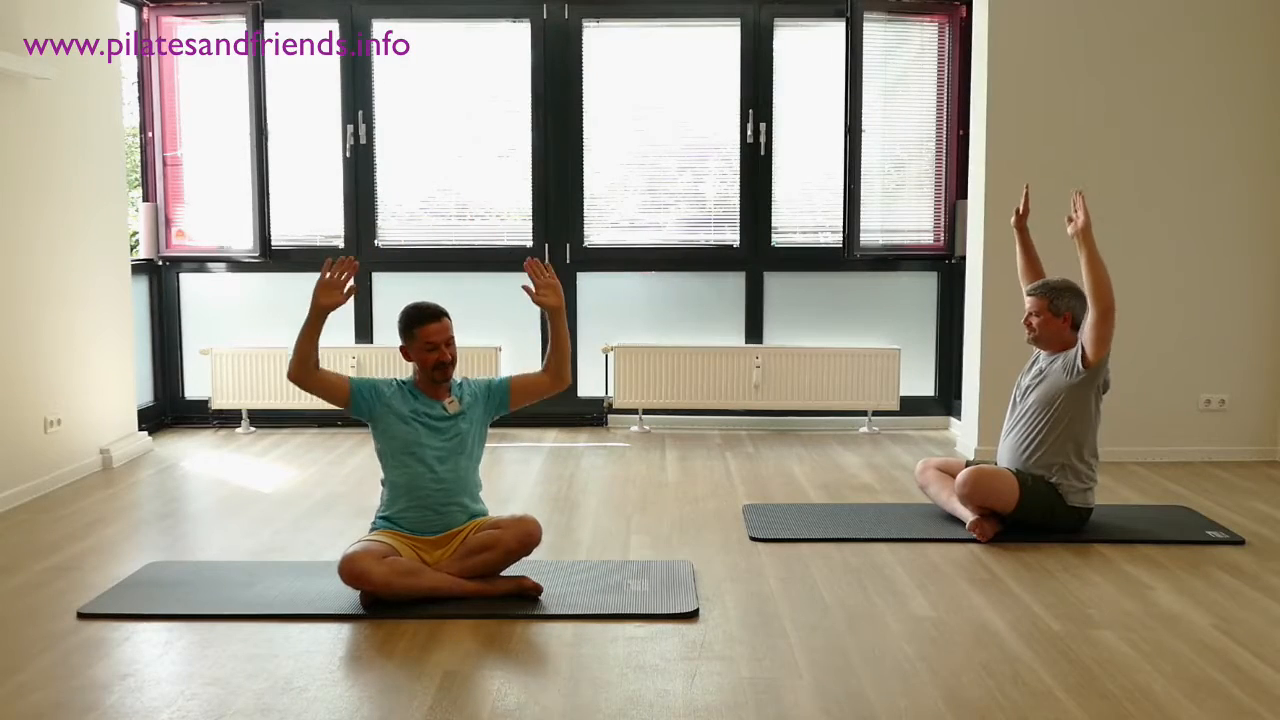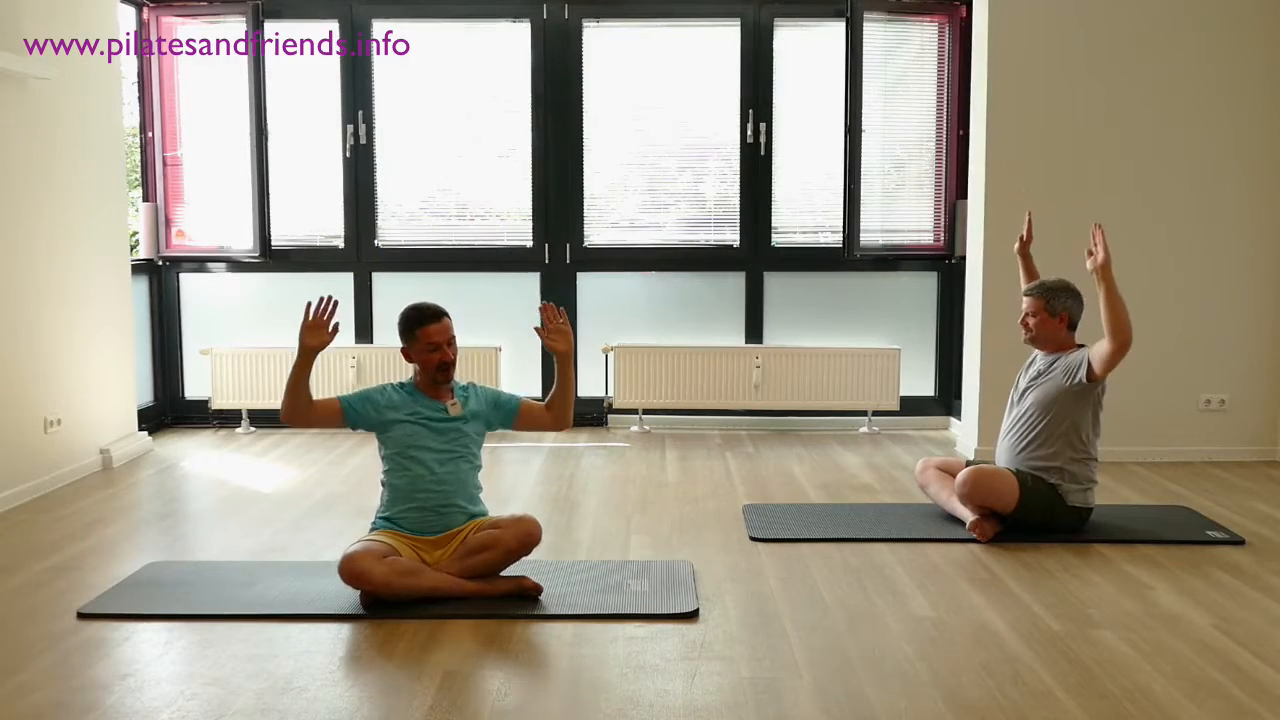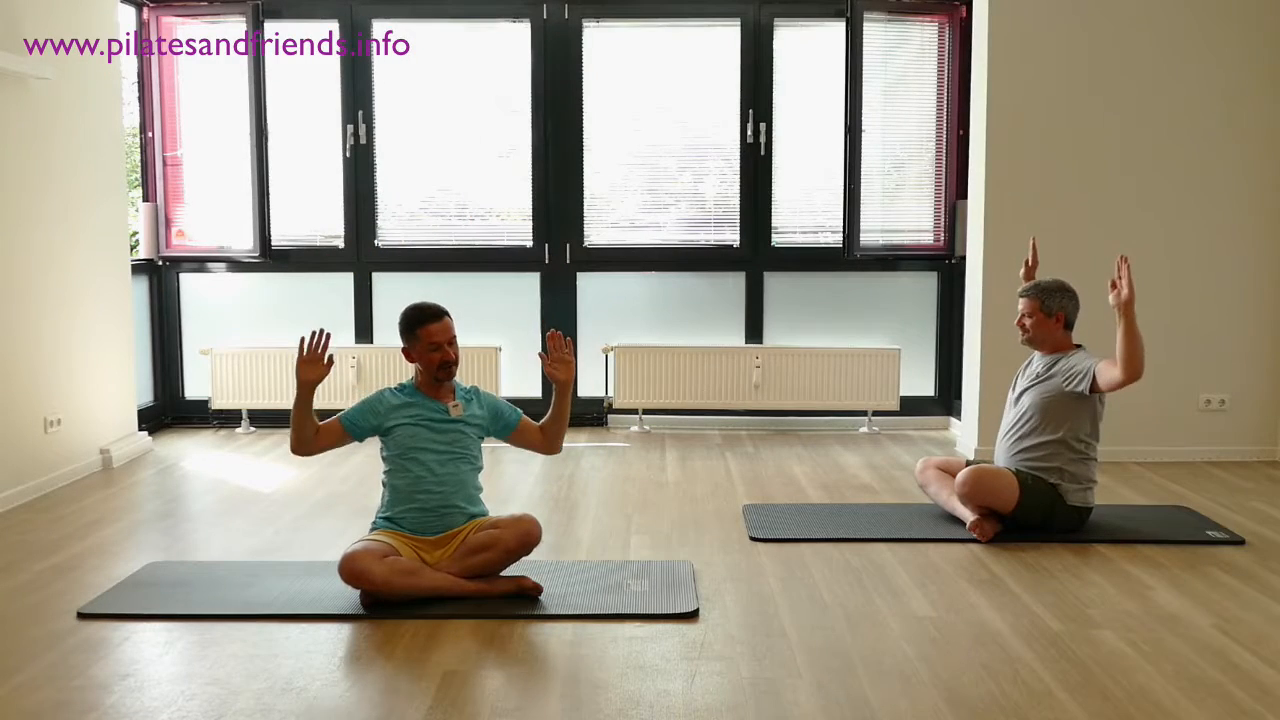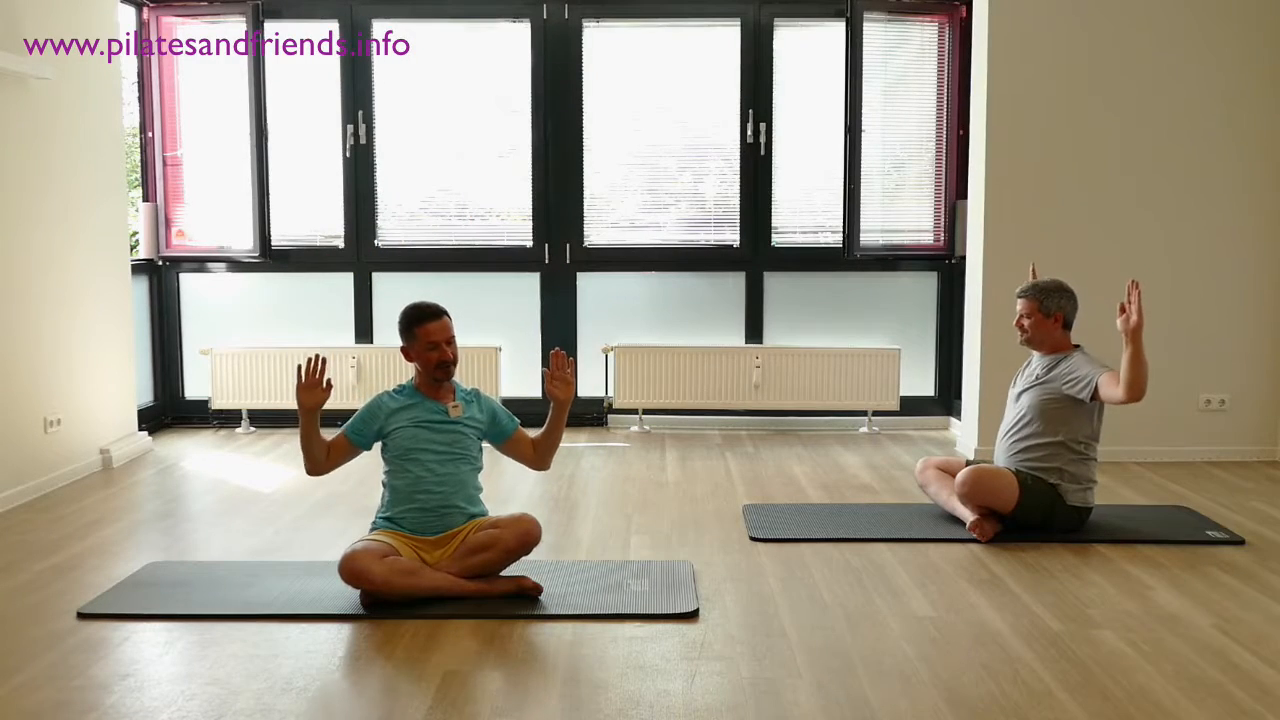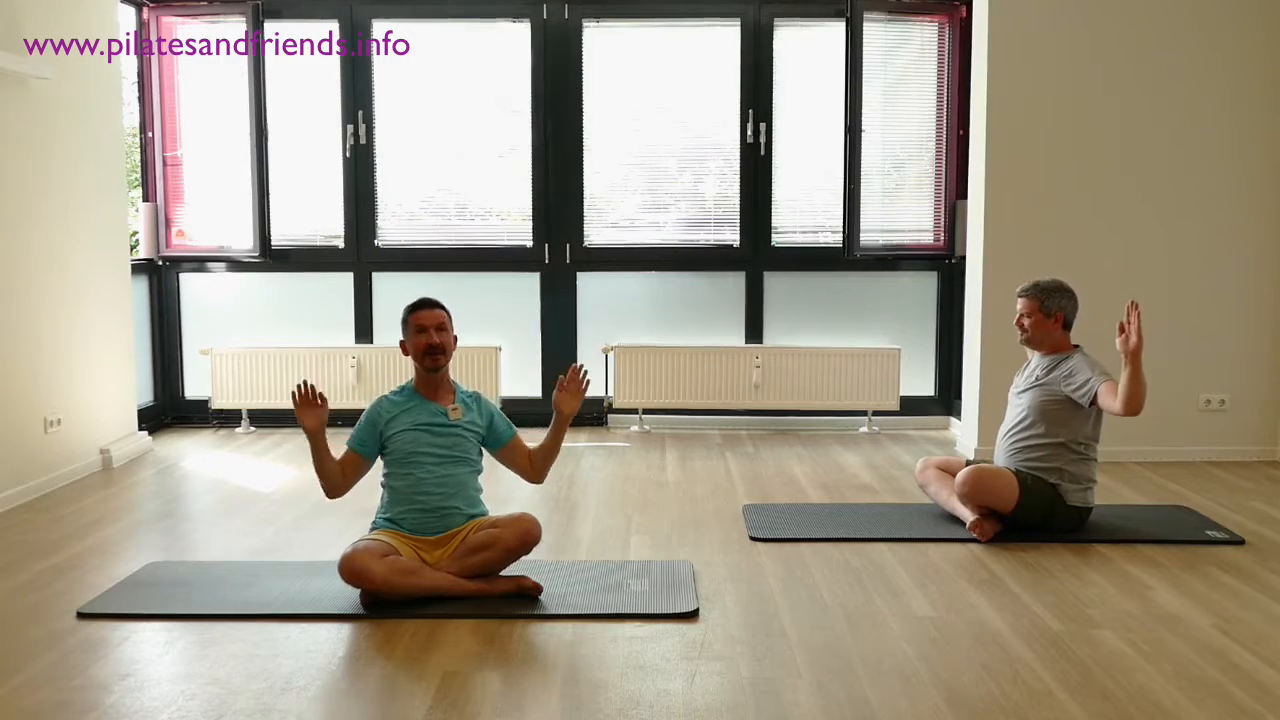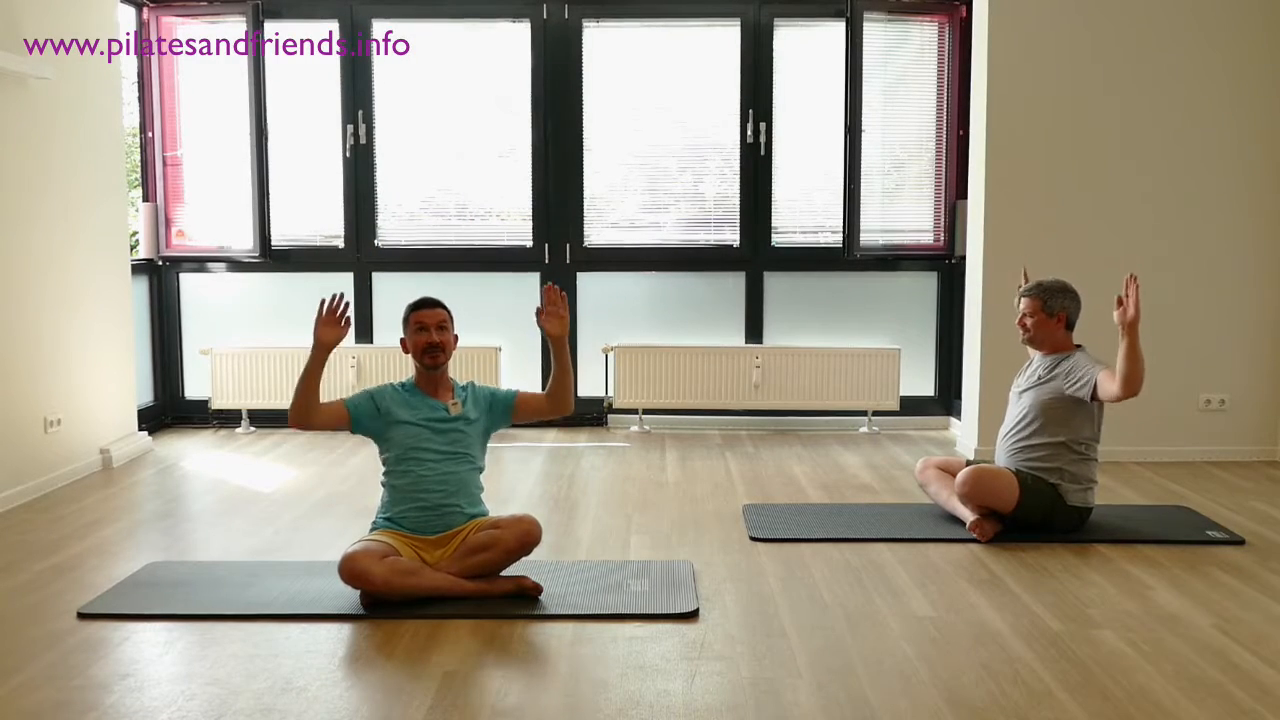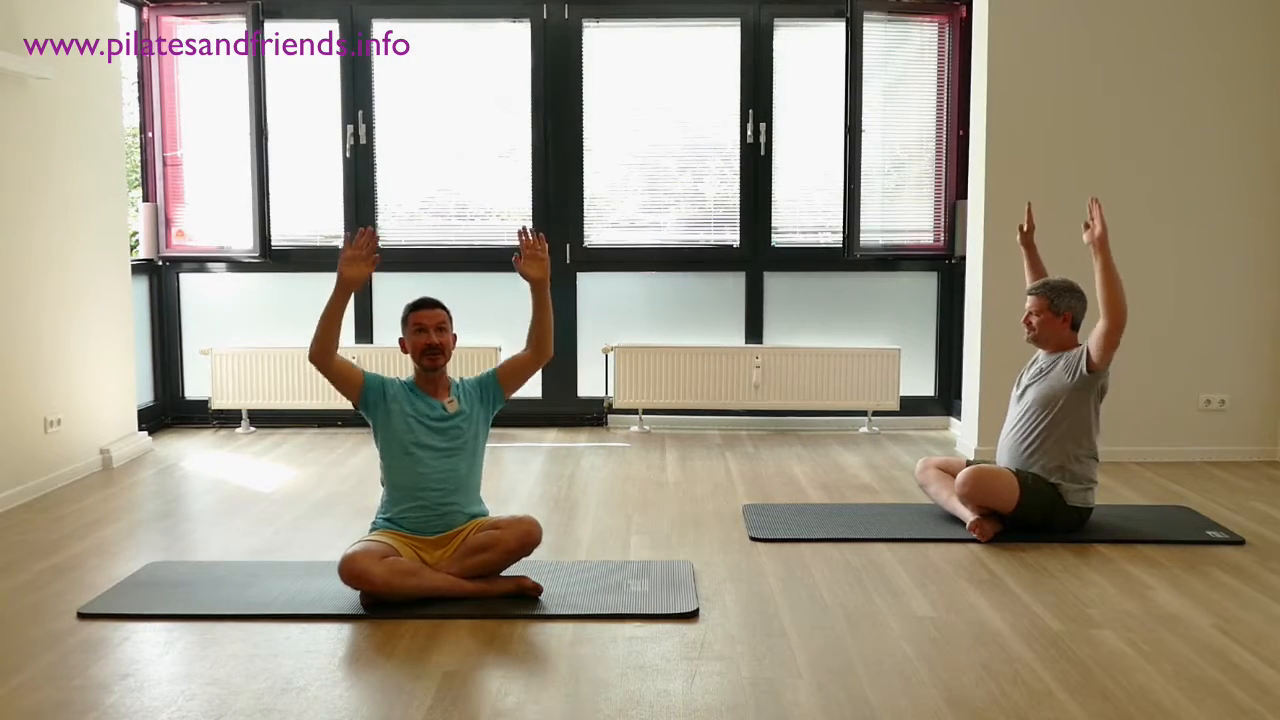
dt=0.3s
person 1, frame 1
left shoulder: (481, 396)
right shoulder: (383, 399)
left elbow: (556, 378)
right elbow: (303, 375)
left wrist: (555, 313)
right wrist: (320, 311)
left hip: (466, 533)
right hip: (398, 538)
left knee: (527, 531)
right knee: (354, 567)
left ankle: (402, 584)
right ankle: (491, 586)
person 1, frame 2
left shoulder: (482, 400)
right shoulder: (383, 401)
left elbow: (558, 419)
right elbow: (296, 416)
left wrist: (563, 359)
right wrist: (306, 356)
left hip: (466, 534)
right hip: (399, 537)
left knee: (526, 530)
right knee: (355, 567)
left ankle: (399, 584)
right ankle: (491, 587)
person 1, frame 3
left shoulder: (482, 403)
right shoulder: (385, 405)
left elbow: (549, 443)
right elbow: (304, 445)
left wrist: (562, 387)
right wrist: (306, 388)
left hip: (467, 533)
right hip: (399, 537)
left knee: (526, 529)
right knee: (355, 566)
left ankle: (401, 583)
right ankle: (492, 586)
person 1, frame 4
left shoulder: (480, 405)
right shoulder: (385, 408)
left elbow: (538, 459)
right elbow: (318, 465)
left wrist: (560, 406)
right wrist: (309, 414)
left hip: (466, 534)
right hip: (399, 537)
left knee: (526, 529)
right knee: (354, 566)
left ankle: (402, 583)
right ankle: (491, 587)
person 1, frame 5
left shoulder: (479, 408)
right shoulder: (385, 411)
left elbow: (534, 471)
right elbow: (335, 486)
left wrist: (561, 419)
right wrist: (315, 435)
left hip: (467, 534)
right hip: (399, 538)
left knee: (526, 528)
right knee: (354, 565)
left ankle: (405, 582)
right ankle: (489, 586)
person 1, frame 6
left shoulder: (482, 401)
right shoulder: (383, 402)
left elbow: (559, 405)
right elbow: (302, 417)
left wrist: (557, 340)
right wrist: (324, 349)
left hip: (467, 534)
right hip: (399, 538)
left knee: (527, 529)
right knee: (354, 566)
left ankle: (403, 585)
right ankle: (489, 587)
person 1, frame 7
left shoulder: (479, 394)
right shoulder: (385, 396)
left elbow: (540, 352)
right elbow: (322, 358)
left wrist: (539, 287)
right wrist: (345, 286)
left hip: (467, 533)
right hip: (399, 537)
left knee: (527, 531)
right knee: (354, 567)
left ankle: (403, 580)
right ankle: (492, 586)
person 2, frame 1
left shoulder: (1082, 365)
right shoulder: (1044, 352)
left elbow: (1103, 310)
right elbow: (1036, 287)
left wrist: (1083, 239)
right wrist: (1021, 231)
left hip: (1059, 501)
right hip: (1016, 479)
left knee: (969, 481)
right knee: (927, 468)
left ankle: (988, 514)
right ankle: (977, 515)
person 2, frame 2
left shoulder: (1078, 365)
right shoulder: (1042, 354)
left elbow: (1119, 344)
right elbow: (1038, 302)
left wrist: (1102, 276)
right wrist: (1024, 257)
left hip: (1059, 500)
right hip: (1015, 479)
left knee: (970, 482)
right knee: (927, 468)
left ankle: (987, 516)
right ankle: (980, 516)
person 2, frame 3
left shoulder: (1078, 367)
right shoulder: (1040, 355)
left elbow: (1128, 371)
right elbow: (1036, 324)
left wrist: (1124, 310)
right wrist: (1029, 281)
left hip: (1058, 500)
right hip: (1015, 479)
left knee: (970, 481)
right knee: (927, 468)
left ankle: (991, 515)
right ankle: (976, 515)
person 2, frame 4
left shoulder: (1079, 368)
right shoulder: (1040, 358)
left elbow: (1130, 392)
left wrist: (1132, 336)
left hip: (1058, 500)
right hip: (1014, 478)
left knee: (970, 482)
right knee: (927, 468)
left ankle: (986, 518)
right ankle: (978, 517)
person 2, frame 5
left shoulder: (1079, 370)
right shoulder: (1039, 358)
left elbow: (1128, 405)
left wrist: (1131, 356)
left hip: (1059, 500)
right hip: (1015, 478)
left knee: (970, 481)
right knee: (927, 468)
left ankle: (987, 517)
right ankle: (976, 516)
person 2, frame 6
left shoulder: (1079, 369)
right shoulder: (1042, 356)
left elbow: (1127, 387)
left wrist: (1127, 329)
right wrist: (1026, 304)
left hip: (1058, 500)
right hip: (1013, 476)
left knee: (970, 480)
right knee: (927, 468)
left ankle: (986, 516)
right ankle: (976, 516)
person 2, frame 7
left shoulder: (1081, 365)
right shoulder: (1046, 355)
left elbow: (1114, 323)
right elbow: (1042, 296)
left wrist: (1100, 250)
right wrist: (1028, 247)
left hip: (1058, 500)
right hip: (1016, 480)
left knee: (970, 482)
right knee: (927, 468)
left ankle: (991, 516)
right ankle: (980, 516)
